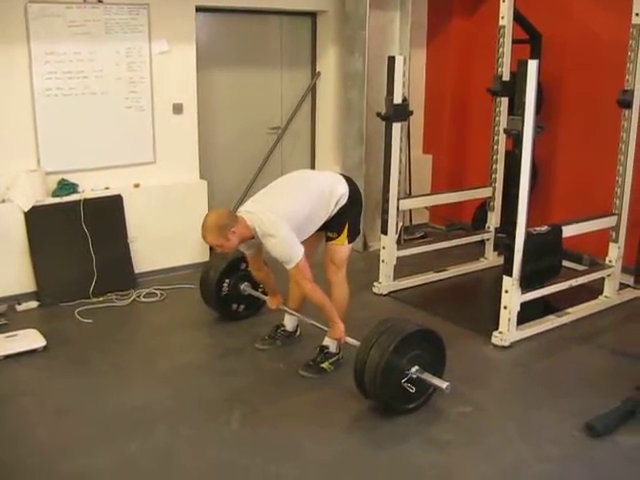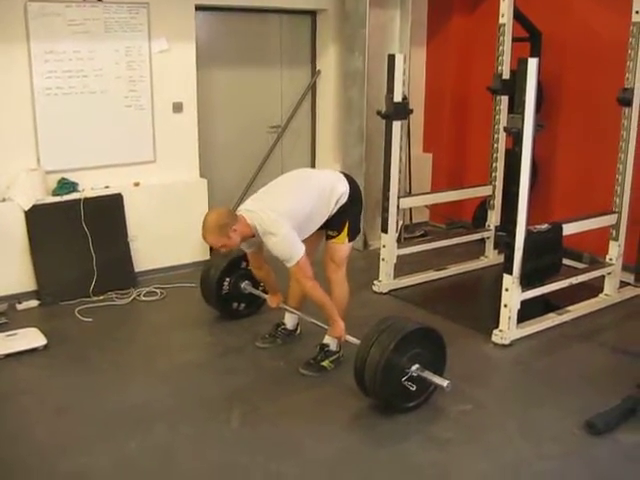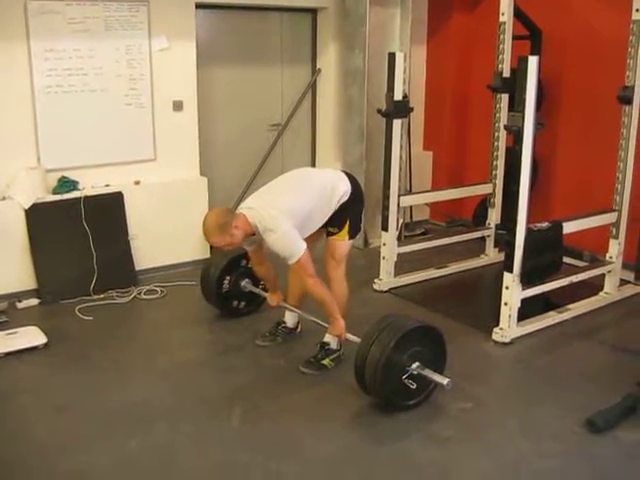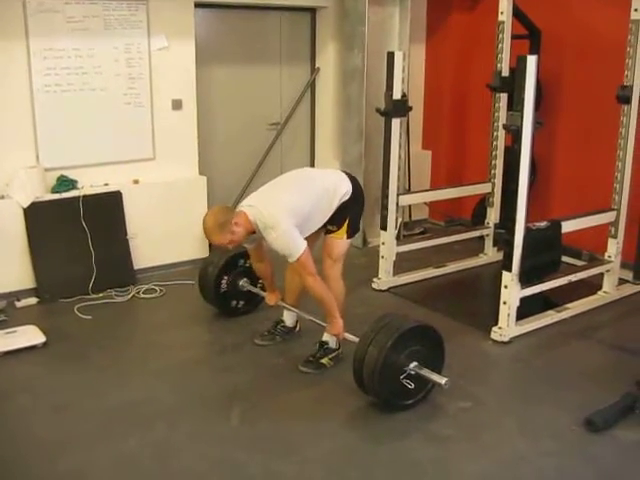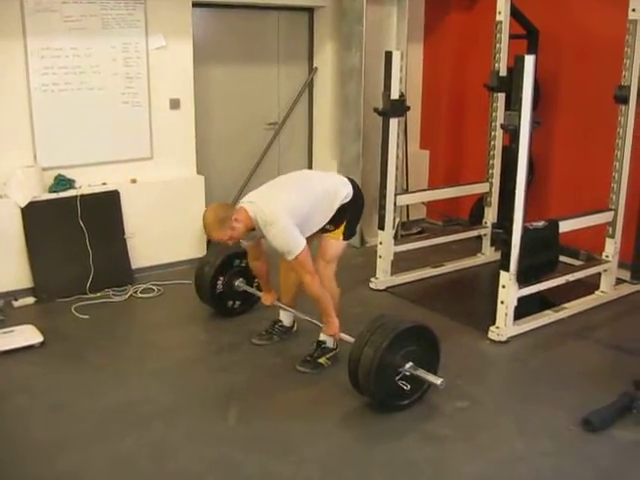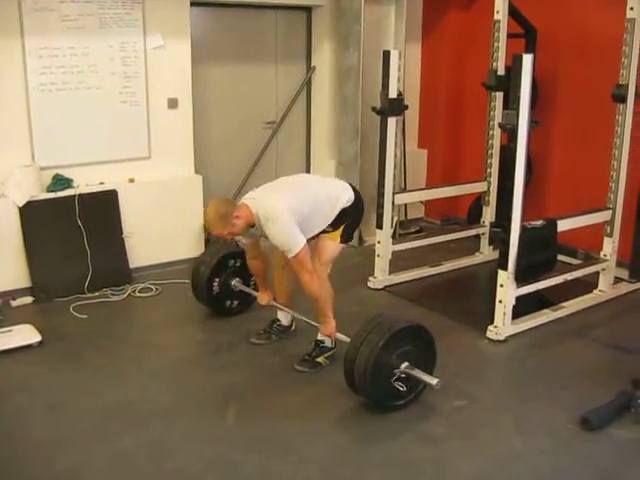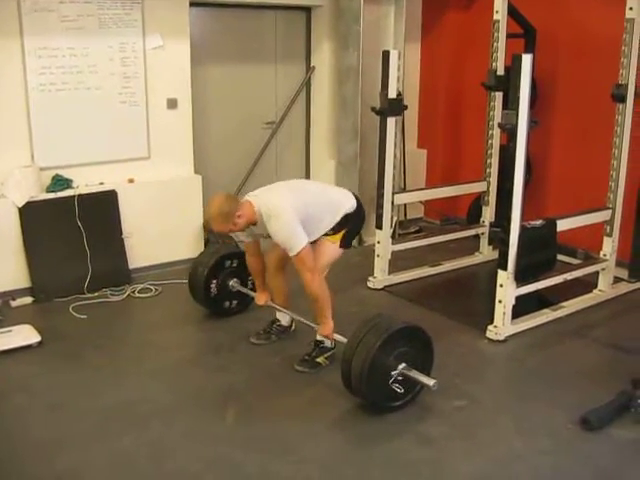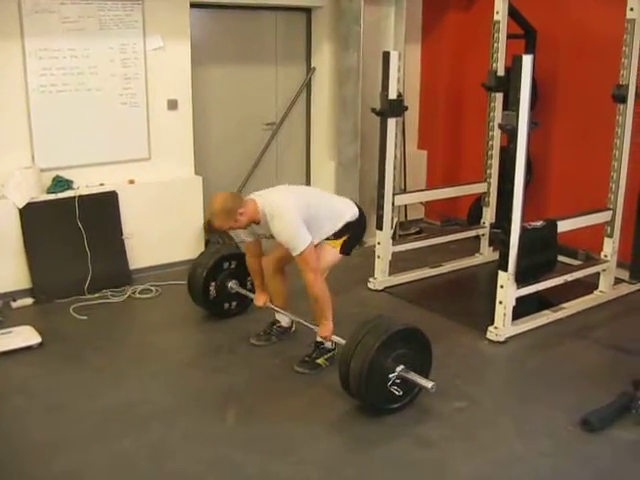
dt=0.1s
person 1, frame 1
left shoulder: (274, 235)
right shoulder: (242, 224)
left elbow: (306, 282)
right elbow: (258, 268)
left wrist: (336, 323)
right wrist: (273, 295)
left hip: (341, 196)
right hip: (318, 192)
left knee: (334, 273)
right knee: (297, 267)
left ankle: (331, 349)
right ankle: (289, 327)
person 1, frame 2
left shoulder: (274, 233)
right shoulder: (242, 221)
left elbow: (308, 280)
right elbow: (258, 265)
left wrist: (336, 321)
right wrist: (273, 293)
left hip: (342, 195)
right hip: (318, 190)
left knee: (334, 270)
right knee: (297, 265)
left ankle: (332, 347)
right ankle: (290, 326)
person 1, frame 3
left shoulder: (275, 230)
right shoulder: (243, 220)
left elbow: (309, 278)
right elbow: (259, 263)
left wrist: (336, 320)
right wrist: (273, 291)
left hip: (343, 193)
right hip: (319, 189)
left knee: (333, 268)
right knee: (297, 262)
left ankle: (332, 345)
right ankle: (290, 324)
person 1, frame 4
left shoulder: (275, 227)
right shoulder: (243, 217)
left elbow: (310, 276)
right elbow: (259, 260)
left wrist: (335, 319)
right wrist: (271, 291)
left hip: (344, 194)
right hip: (319, 192)
left knee: (329, 268)
right knee: (294, 259)
left ankle: (331, 344)
right ankle: (289, 323)
person 1, frame 5
left shoulder: (275, 224)
right shoulder: (243, 215)
left elbow: (309, 275)
right elbow: (256, 259)
left wrist: (331, 319)
right wrist: (267, 291)
left hip: (343, 197)
right hip: (318, 194)
left knee: (323, 267)
right knee: (288, 259)
left ankle: (328, 344)
right ankle: (286, 322)
person 1, frame 6
left shoulder: (276, 221)
right shoulder: (243, 212)
left elbow: (308, 275)
right elbow: (254, 257)
left wrist: (328, 320)
right wrist: (263, 289)
left hip: (344, 204)
right hip: (318, 204)
left knee: (317, 270)
right knee: (280, 259)
left ankle: (326, 343)
right ankle: (283, 322)
person 1, frame 7
left shoulder: (279, 219)
right shoulder: (244, 212)
left elbow: (309, 273)
right elbow: (253, 255)
left wrist: (326, 320)
right wrist: (261, 290)
left hip: (345, 212)
right hip: (319, 210)
left knee: (315, 271)
right knee: (273, 260)
left ankle: (325, 343)
right ankle: (283, 322)
person 1, frame 8
left shoulder: (282, 219)
right shoulder: (247, 212)
left elbow: (313, 273)
right elbow: (253, 256)
left wrist: (326, 321)
right wrist: (260, 290)
left hip: (348, 221)
right hip: (321, 221)
left knee: (310, 275)
right knee: (269, 263)
left ankle: (326, 345)
right ankle: (283, 323)
